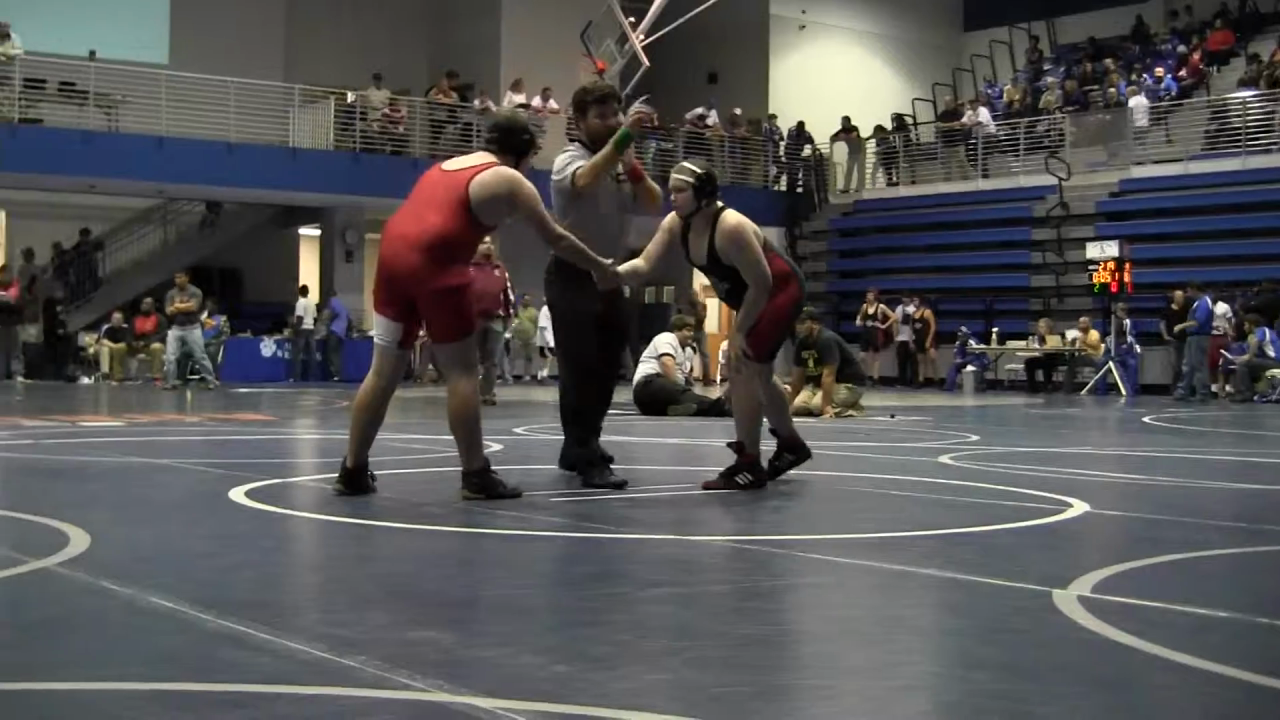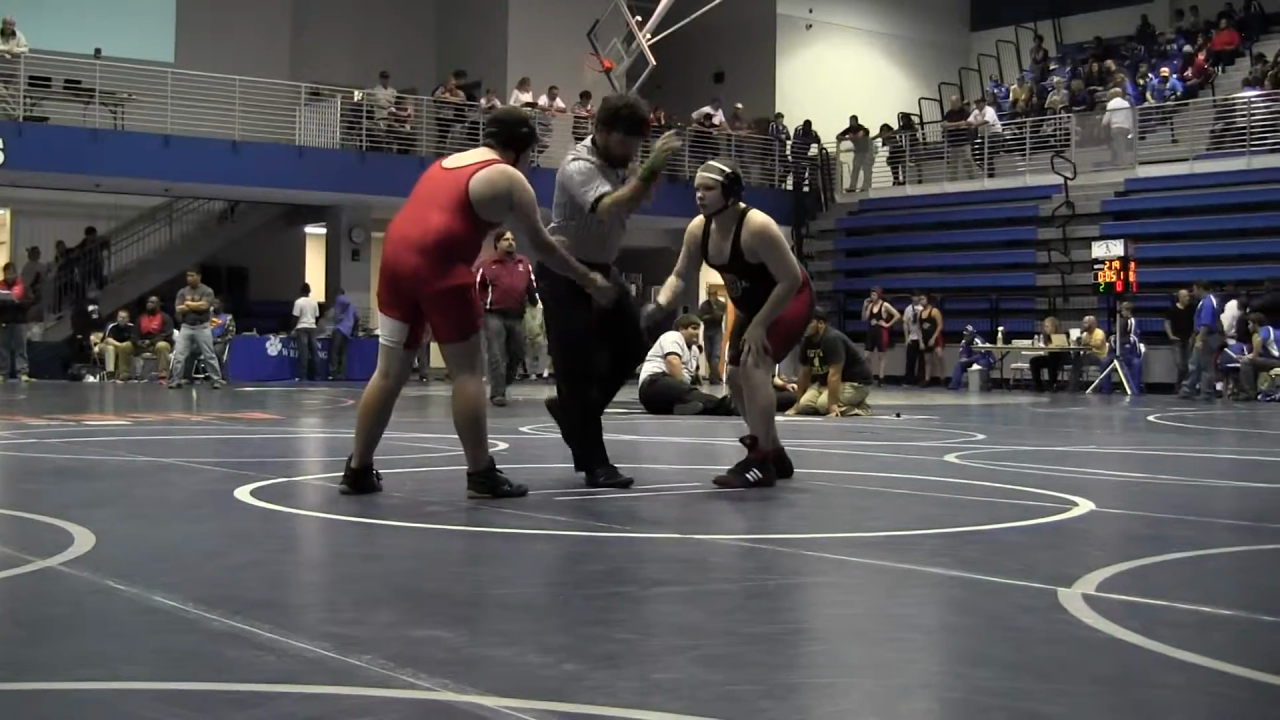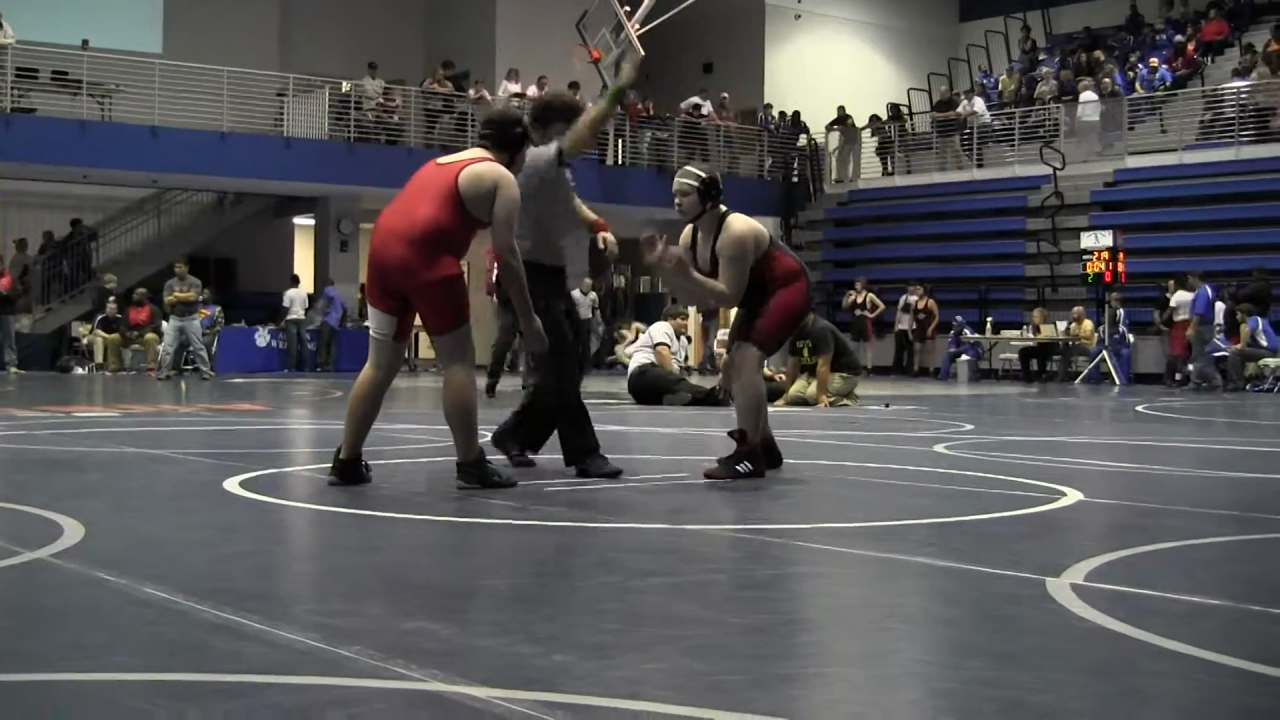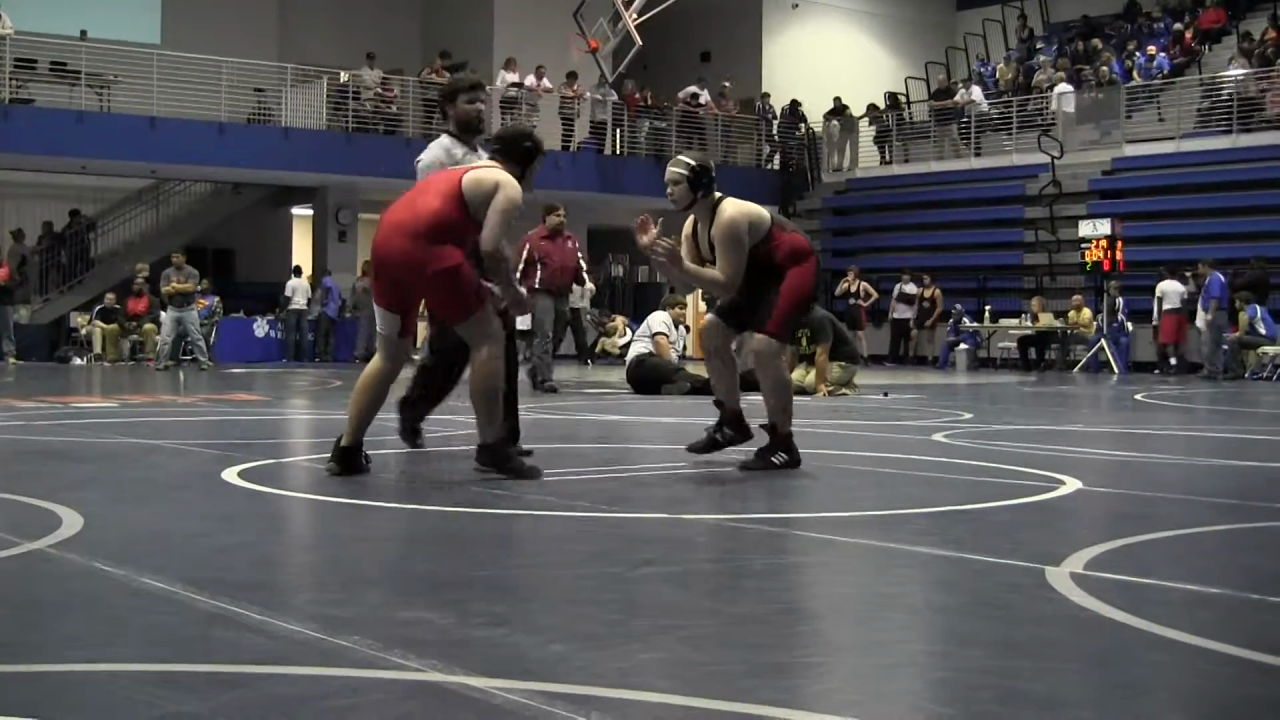
dt=0.5s
person 1, frame 1
left shoulder: (620, 163)
right shoulder: (569, 160)
left elbow: (654, 204)
right elbow: (586, 182)
left wrist: (633, 167)
right wrist: (623, 136)
right hip: (571, 278)
left knee: (607, 371)
right knee: (581, 370)
left ankle: (577, 452)
right ankle: (592, 463)
person 1, frame 2
left shoulder: (617, 156)
right shoulder: (581, 169)
left elbow: (627, 201)
right elbow: (611, 208)
left wrist: (647, 182)
right wrist: (652, 169)
left hip: (602, 271)
right hip: (564, 276)
left knee: (632, 348)
right knee: (578, 369)
left ankle: (570, 408)
right ankle: (594, 465)
person 1, frame 3
left shoulder: (555, 165)
right shoulder: (534, 164)
left elbow: (569, 202)
right elbow: (577, 143)
left wrist: (599, 227)
right wrist: (618, 92)
left hip: (555, 277)
right hip: (530, 282)
left knee: (567, 368)
right knee: (561, 369)
left ankle: (513, 434)
right ankle: (584, 454)
person 1, frame 4
left shoulder: (482, 156)
right shoulder: (438, 155)
left hip: (486, 263)
left knee: (503, 351)
right knee: (450, 353)
left ankle: (503, 436)
right ankle: (411, 417)
person 2, frame 1
left shoulder: (445, 167)
right shoulder: (509, 180)
right elbow: (555, 237)
right wrist: (600, 267)
left hip: (394, 256)
right hip: (435, 266)
left knee: (384, 371)
right knee: (462, 373)
left ankle: (353, 471)
right ankle: (476, 476)
person 2, frame 2
left shoulder: (445, 162)
right shoulder: (508, 177)
right elbow: (542, 244)
right wrist: (591, 283)
left hip: (397, 253)
right hip: (439, 265)
left knee: (389, 370)
right knee: (467, 372)
left ankle: (358, 470)
right ankle: (481, 476)
person 2, frame 3
left shoulder: (441, 163)
right shoulder: (501, 178)
right elbow: (506, 254)
right wrist: (528, 318)
left hip: (385, 246)
right hip: (426, 256)
left knee: (381, 363)
right knee: (458, 361)
left ankle: (346, 462)
right ankle: (471, 466)
person 2, frame 4
left shoulder: (462, 173)
right shoulder: (507, 185)
right elbow: (491, 248)
left wrist: (483, 287)
right wrist: (512, 293)
left hip: (387, 242)
right hip: (424, 248)
left knee: (390, 353)
right knee: (489, 340)
left ankle: (346, 450)
right ankle: (493, 449)
person 3, frame 1
left shoulder: (731, 227)
right shoulder: (676, 223)
left elbow: (761, 283)
right elbow: (644, 265)
left wrist: (739, 331)
right wrist: (613, 273)
left hip: (780, 291)
right hip: (756, 298)
left knee: (740, 365)
right knee: (758, 375)
left ankle: (749, 465)
right ankle: (791, 445)
person 3, frame 2
left shoulder: (756, 226)
right shoulder: (698, 229)
left elbow: (792, 278)
right elbow: (680, 276)
left wrist: (760, 324)
right wrist: (660, 304)
left hip: (789, 299)
right hip: (751, 304)
left knee: (754, 366)
right knee: (737, 378)
left ankle: (760, 462)
right ankle: (775, 457)
person 3, frame 3
left shoulder: (736, 232)
right shoulder: (690, 235)
left elbow: (729, 296)
right elbow: (693, 293)
left wrist: (686, 275)
right wrist: (662, 267)
left hip: (788, 288)
right hip: (757, 294)
left knee: (745, 359)
right knee: (733, 368)
left ankle: (749, 454)
right ankle: (764, 447)
person 3, frame 4
left shoulder: (730, 217)
right shoulder: (693, 225)
left elbow: (727, 286)
right elbow: (691, 283)
left wrist: (680, 264)
right wrist: (655, 253)
left hip: (795, 268)
right hip: (760, 276)
left knee: (763, 348)
right knee: (711, 331)
left ankle: (783, 443)
right ankle: (731, 422)
